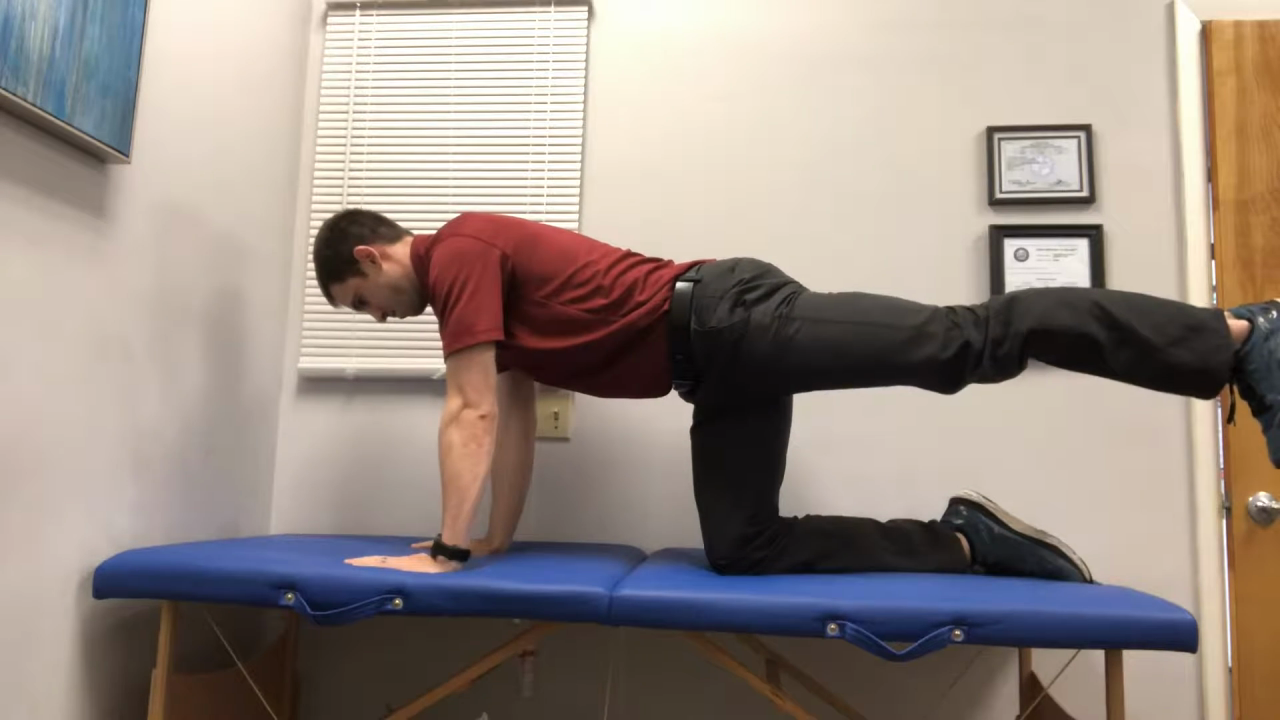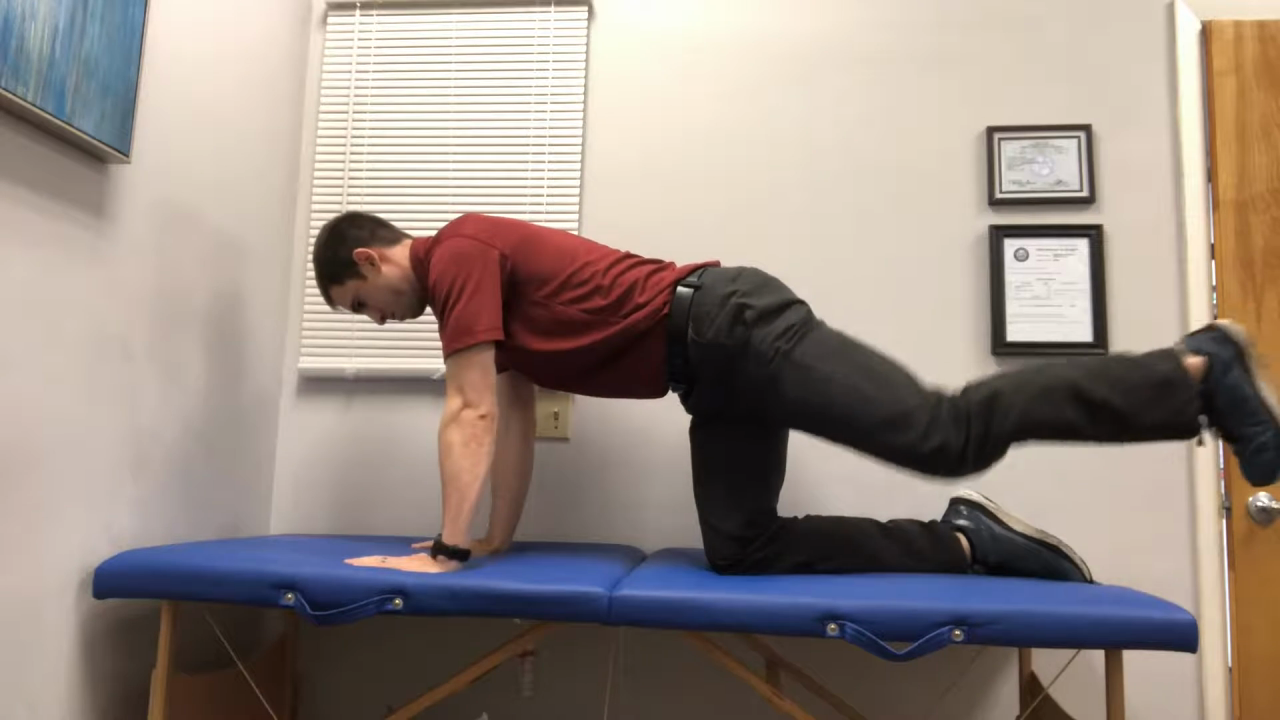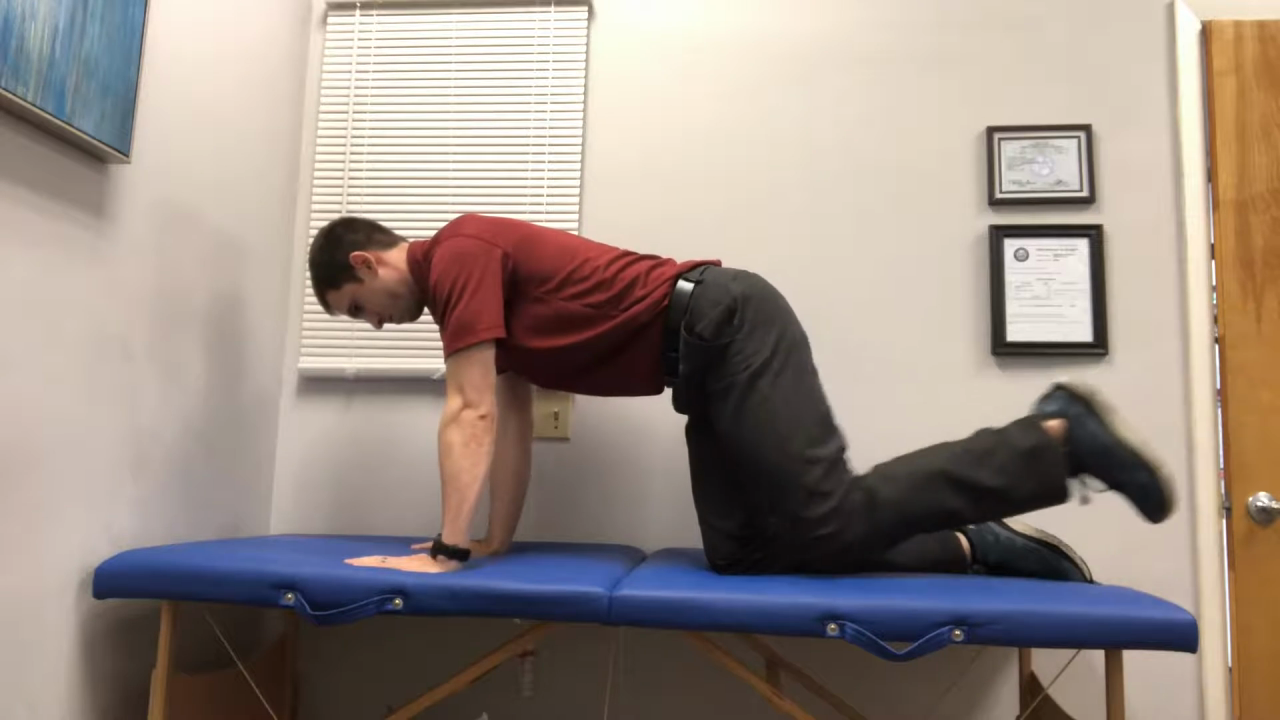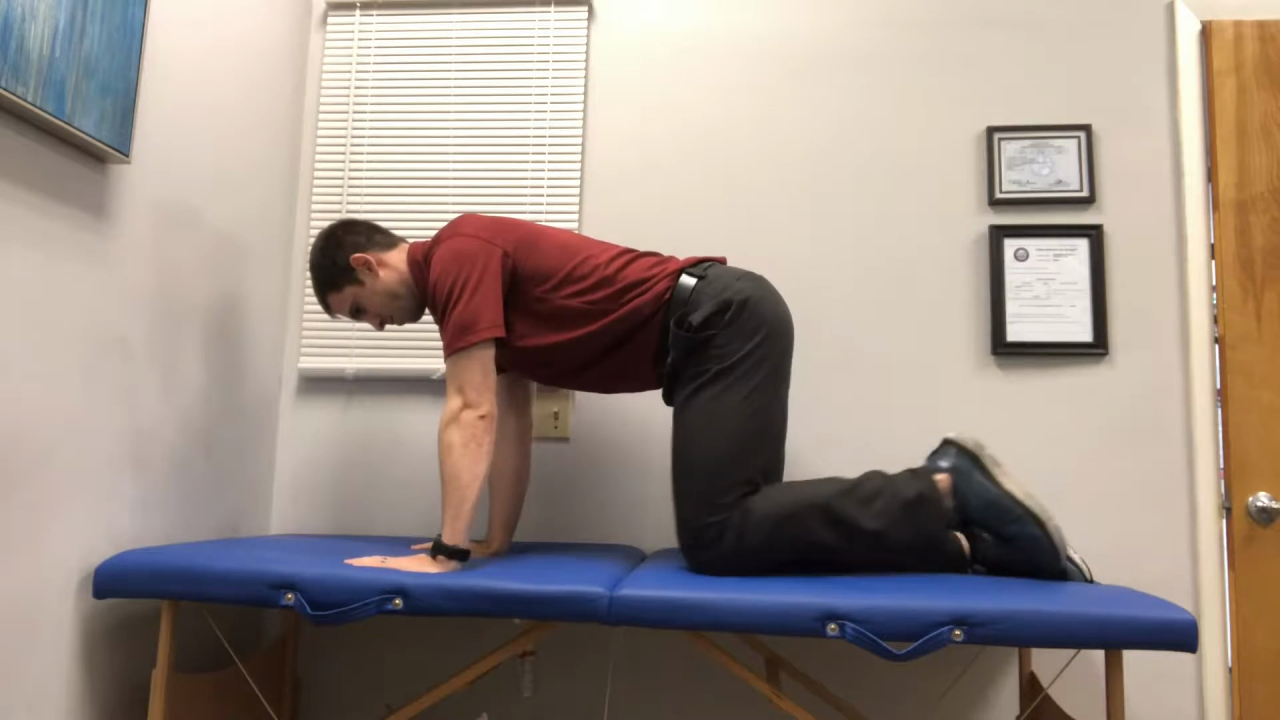
dt=0.4s
person 1, frame 1
left shoulder: (460, 253)
right shoulder: (481, 284)
left elbow: (471, 415)
right elbow: (514, 418)
left wrist: (448, 550)
right wrist: (497, 539)
left hip: (731, 317)
right hip: (721, 366)
left knee: (966, 341)
right knee: (744, 547)
right ankle: (966, 540)
person 1, frame 2
left shoulder: (457, 253)
right shoulder: (476, 282)
left elbow: (469, 415)
right elbow: (515, 419)
left wrist: (447, 549)
right wrist: (498, 538)
left hip: (727, 325)
right hip: (718, 365)
left knee: (940, 430)
right knee: (743, 551)
left ankle: (1191, 372)
right ankle: (968, 541)
person 1, frame 3
left shoulder: (456, 254)
right shoulder: (474, 284)
left elbow: (471, 415)
right elbow: (513, 419)
left wrist: (447, 550)
right wrist: (497, 541)
left hip: (722, 322)
right hip: (707, 356)
left knee: (831, 518)
right knee: (745, 552)
left ankle: (1050, 438)
right ankle: (972, 542)
person 1, frame 4
left shoulder: (456, 254)
right shoulder: (477, 281)
left elbow: (469, 414)
right elbow: (510, 418)
left wrist: (447, 548)
right wrist: (494, 541)
left hip: (721, 320)
right hip: (712, 333)
left knee: (718, 539)
right knee: (743, 534)
left ankle: (943, 492)
right ankle: (968, 537)
